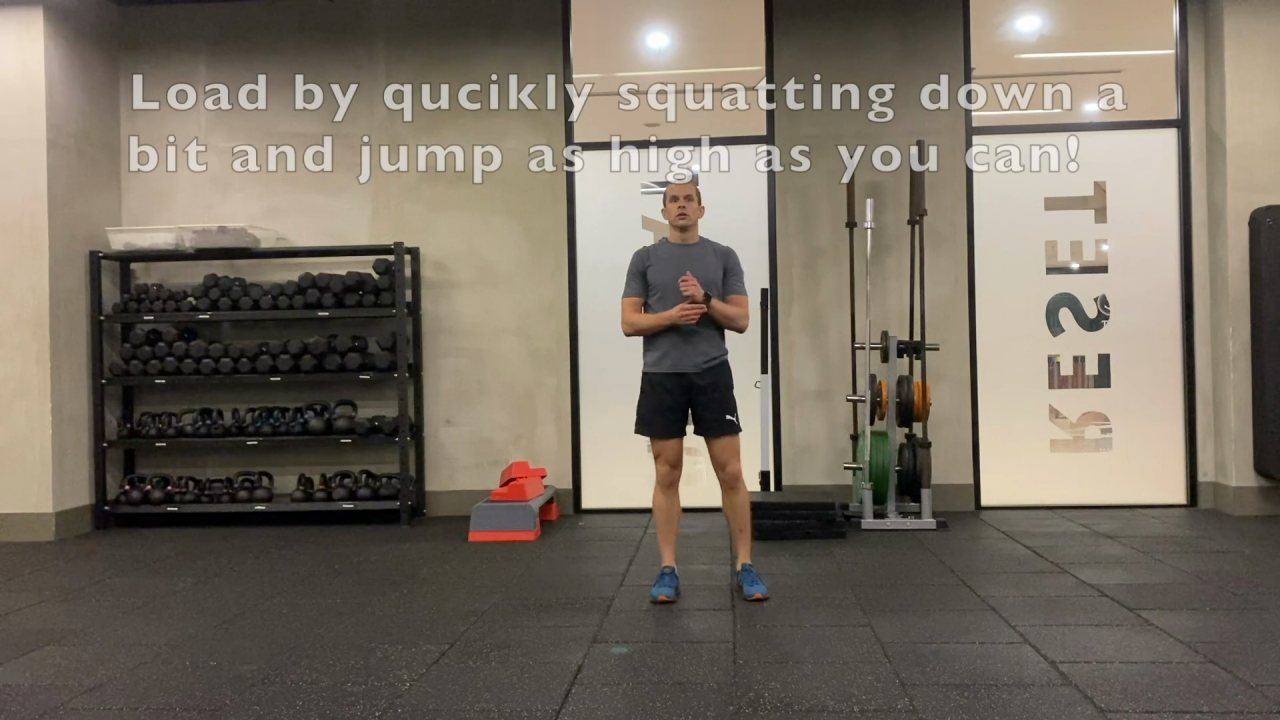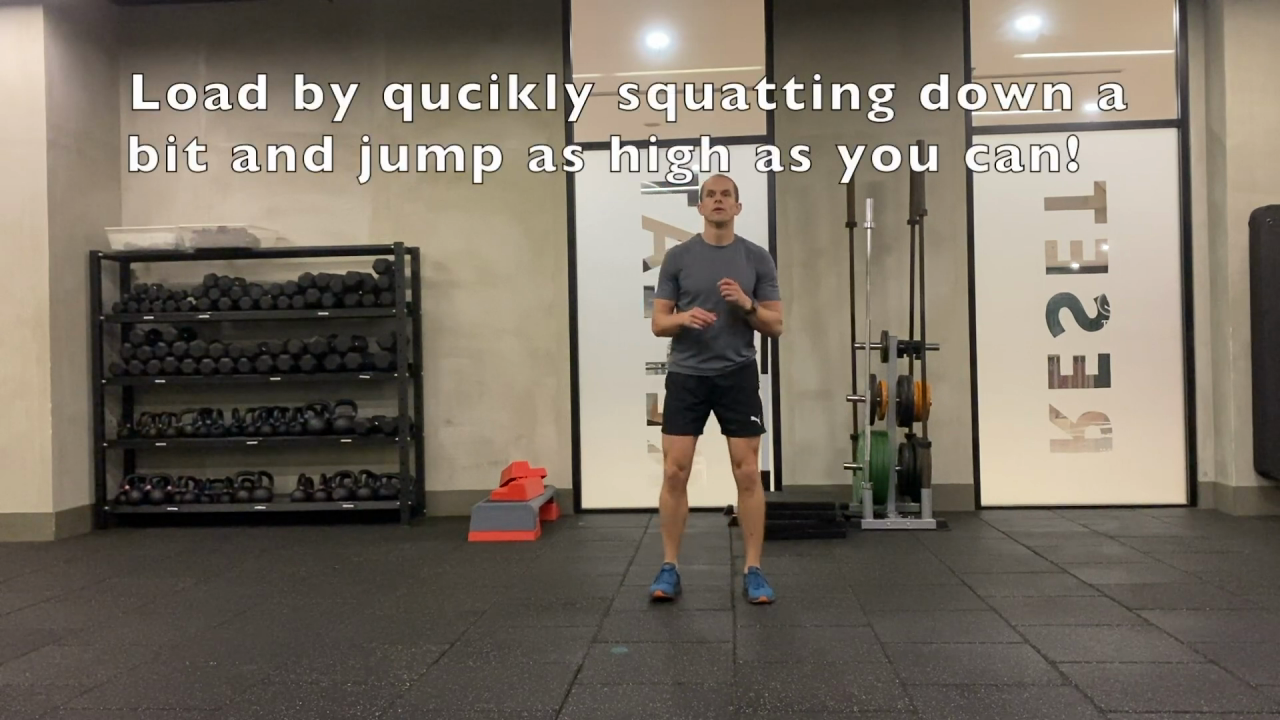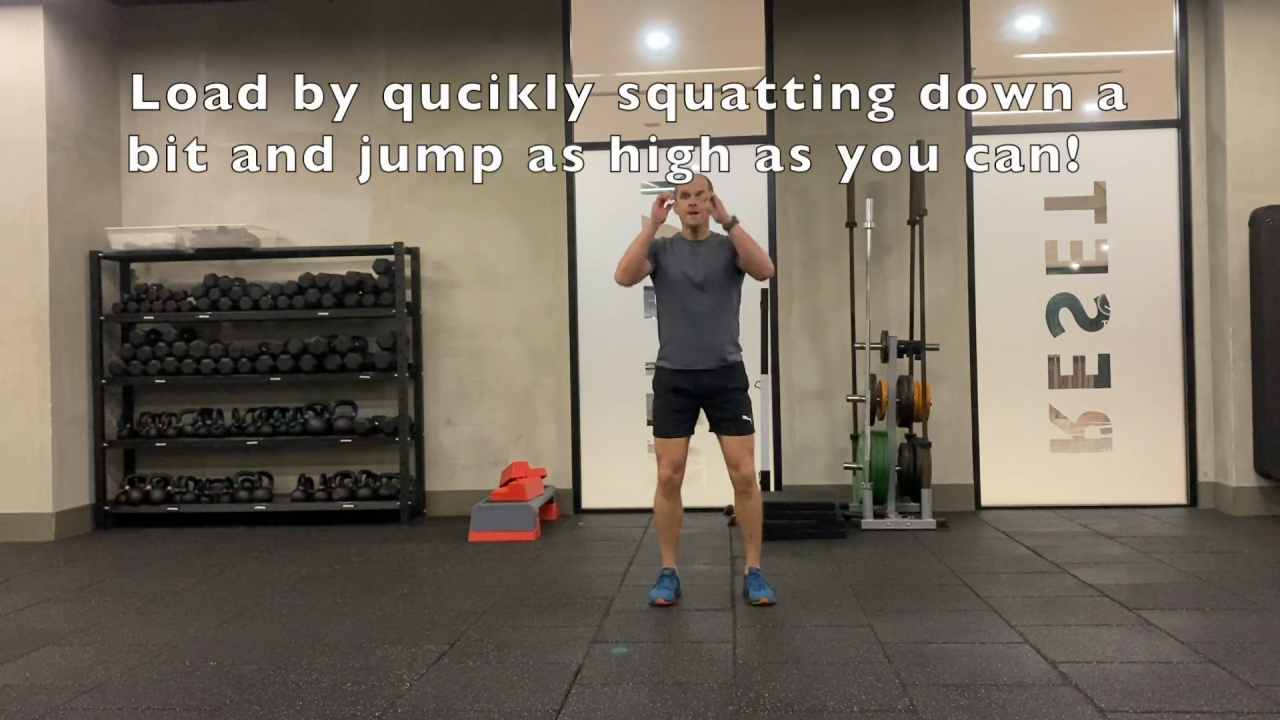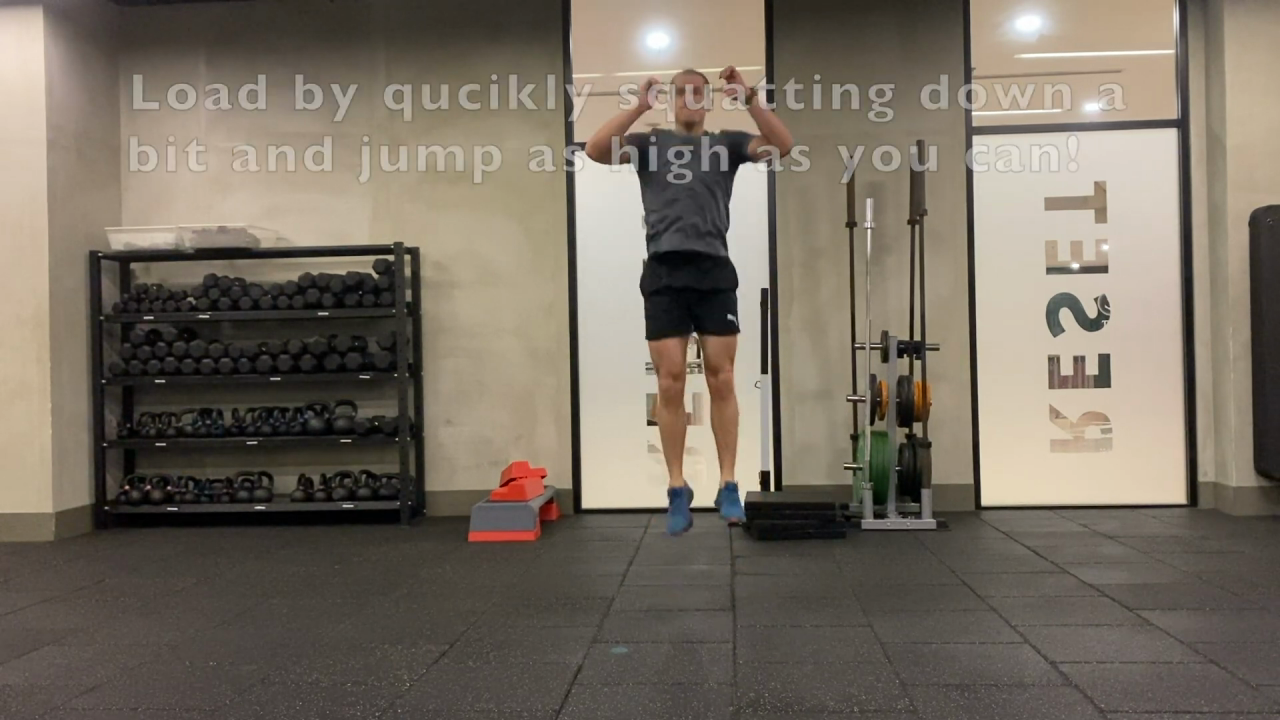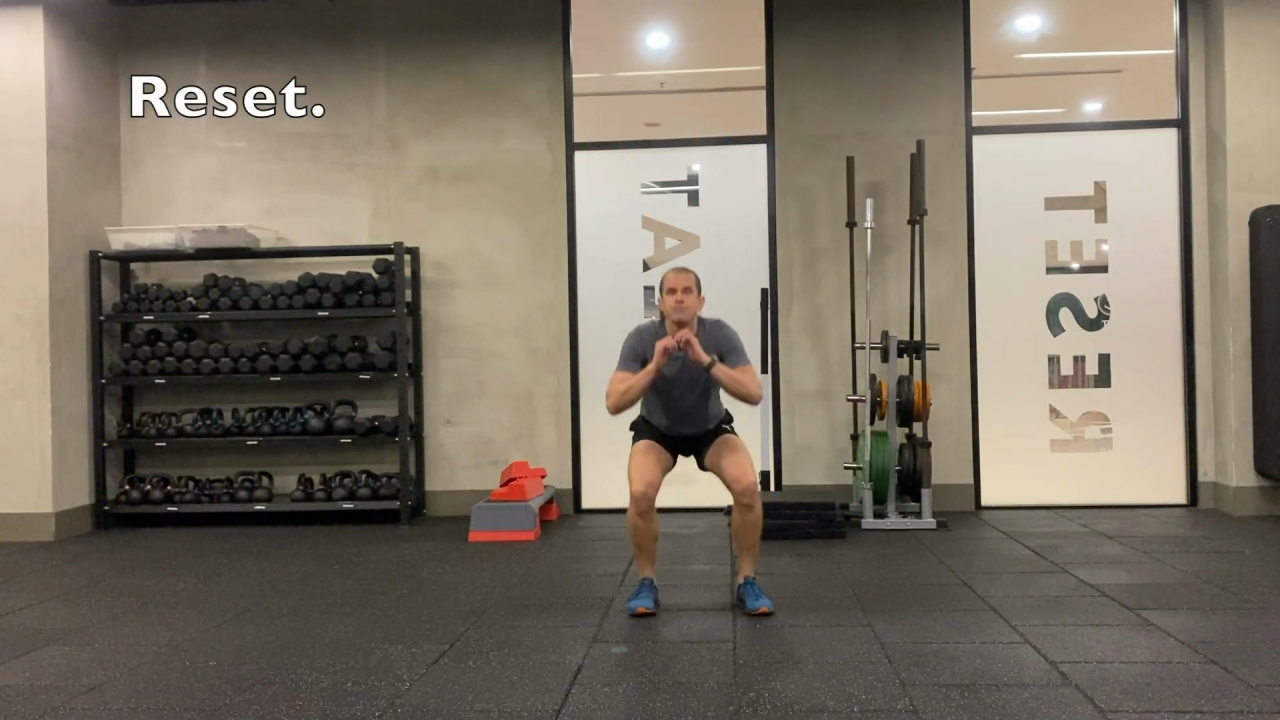
dt=1s
person 1, frame 1
left shoulder: (723, 257)
right shoulder: (645, 258)
left elbow: (741, 320)
right elbow: (629, 322)
left wrist: (704, 300)
right wrist: (671, 315)
left hip: (712, 374)
right hip: (662, 377)
left knee: (730, 473)
right knee: (667, 475)
left ankle: (744, 565)
right ankle: (668, 569)
person 1, frame 2
left shoulder: (757, 258)
right shoulder: (677, 257)
left elbow: (775, 326)
right elbow: (659, 324)
left wrist: (747, 304)
right wrist: (681, 320)
left hip: (738, 376)
right hip: (686, 376)
left knee: (747, 475)
right knee: (675, 474)
left ankle: (753, 570)
right ankle: (669, 568)
person 1, frame 3
left shoulder: (732, 245)
right shoulder: (659, 247)
left elbow: (764, 270)
right elbow: (623, 277)
left wrist: (730, 221)
right wrist: (651, 225)
left hip: (727, 377)
right hip: (673, 380)
left knee: (744, 476)
right knee: (669, 479)
left ankle: (754, 571)
right ankle: (668, 572)
person 1, frame 4
left shoulder: (726, 145)
right shoulder: (648, 143)
left elbow: (782, 147)
right elbow: (595, 150)
left wrist: (749, 98)
right wrist: (637, 108)
left hip: (713, 271)
right hip: (663, 271)
left knee: (721, 381)
right knee: (670, 385)
left ankle: (728, 484)
right ankle: (677, 488)
person 1, frame 5
left shoulder: (719, 334)
right shoulder: (642, 338)
left elbow: (754, 392)
right elbow: (614, 402)
left wrist: (706, 360)
right wrist: (654, 367)
left hip: (710, 427)
right hip: (657, 429)
left knee: (748, 486)
right knee: (640, 492)
left ankle: (747, 581)
right ankle: (646, 582)
